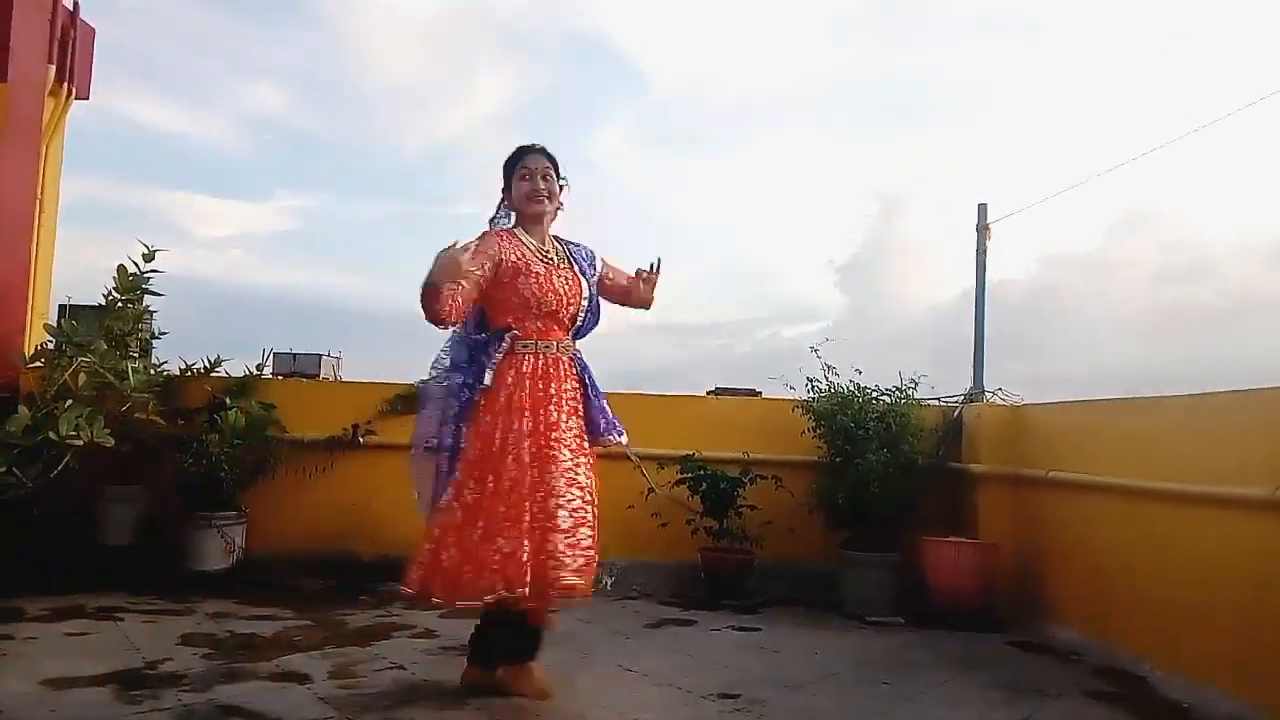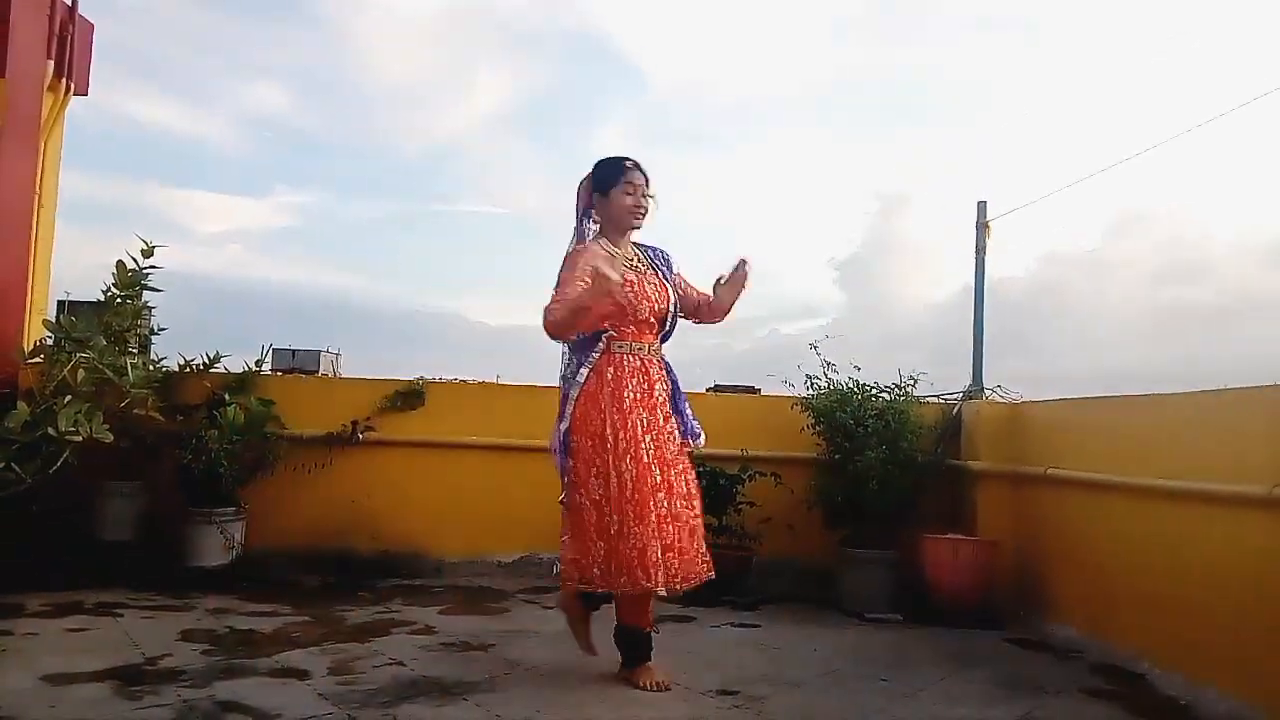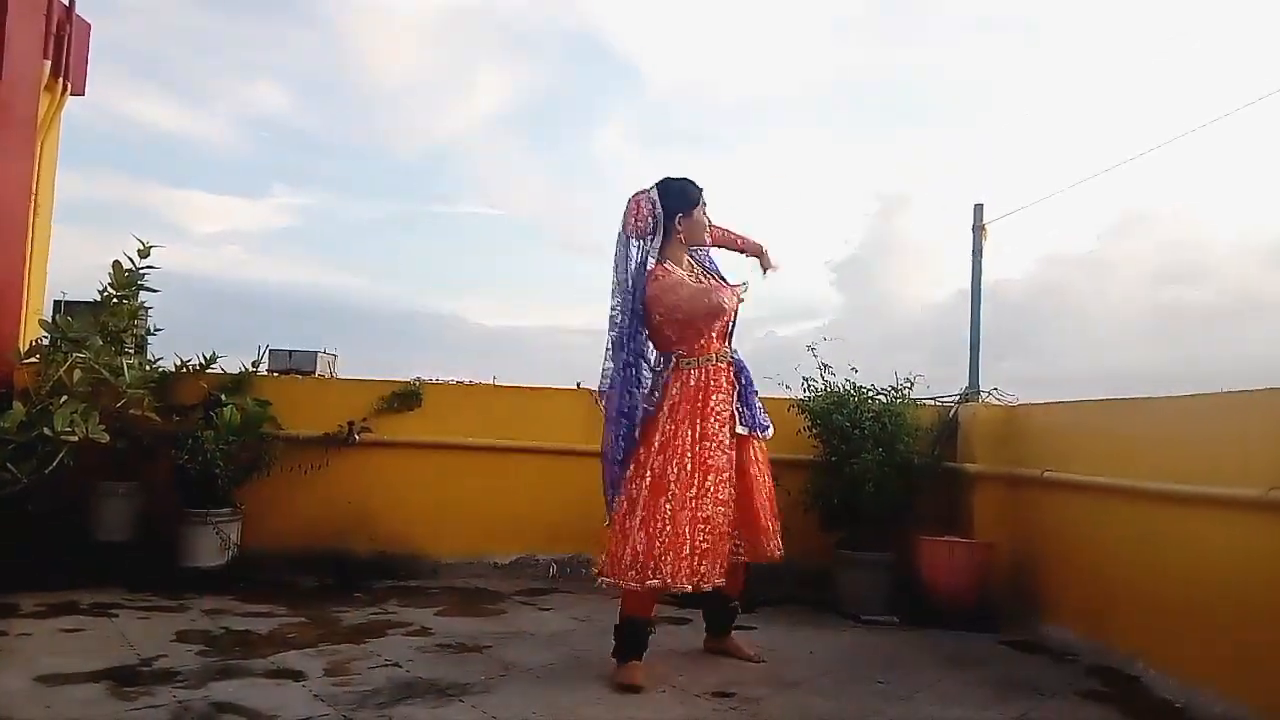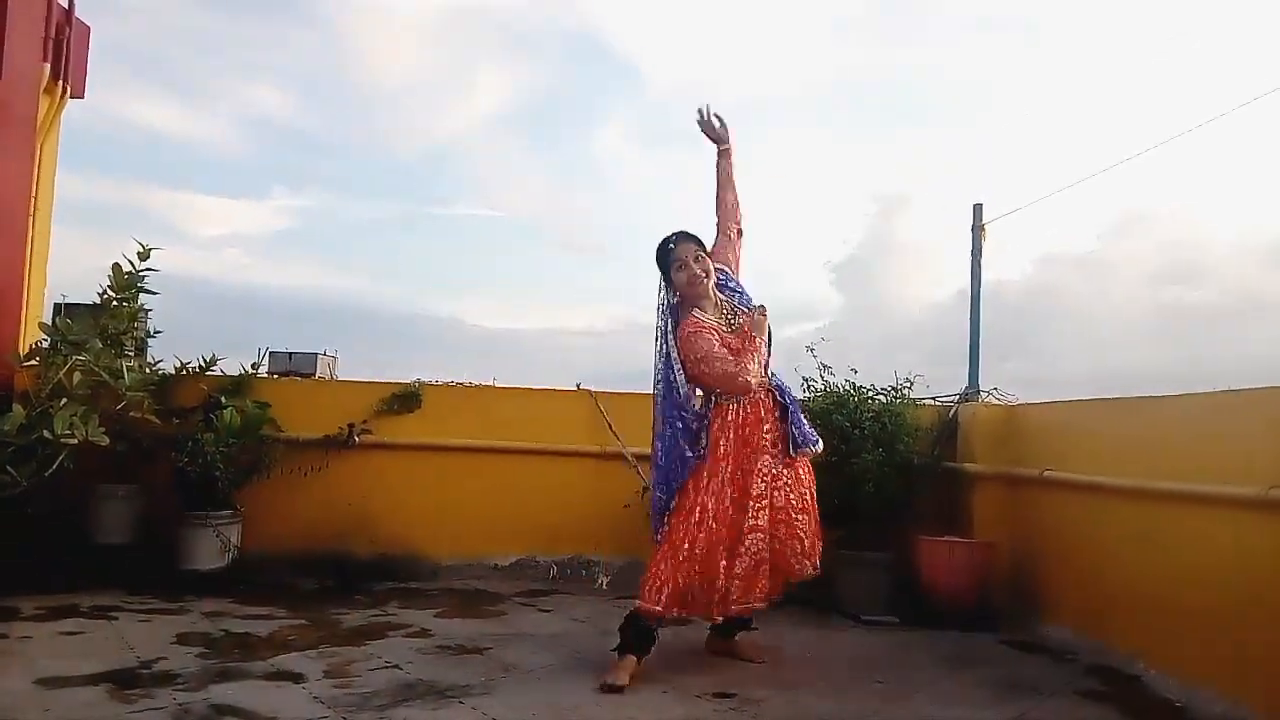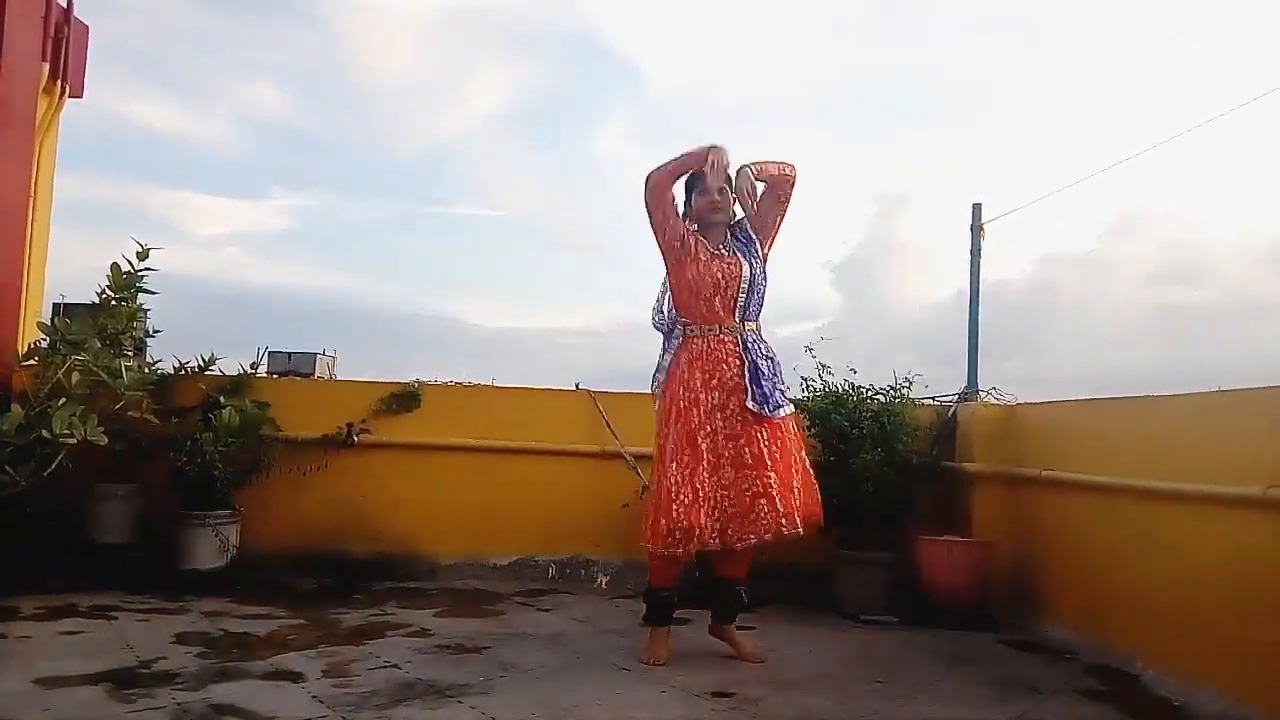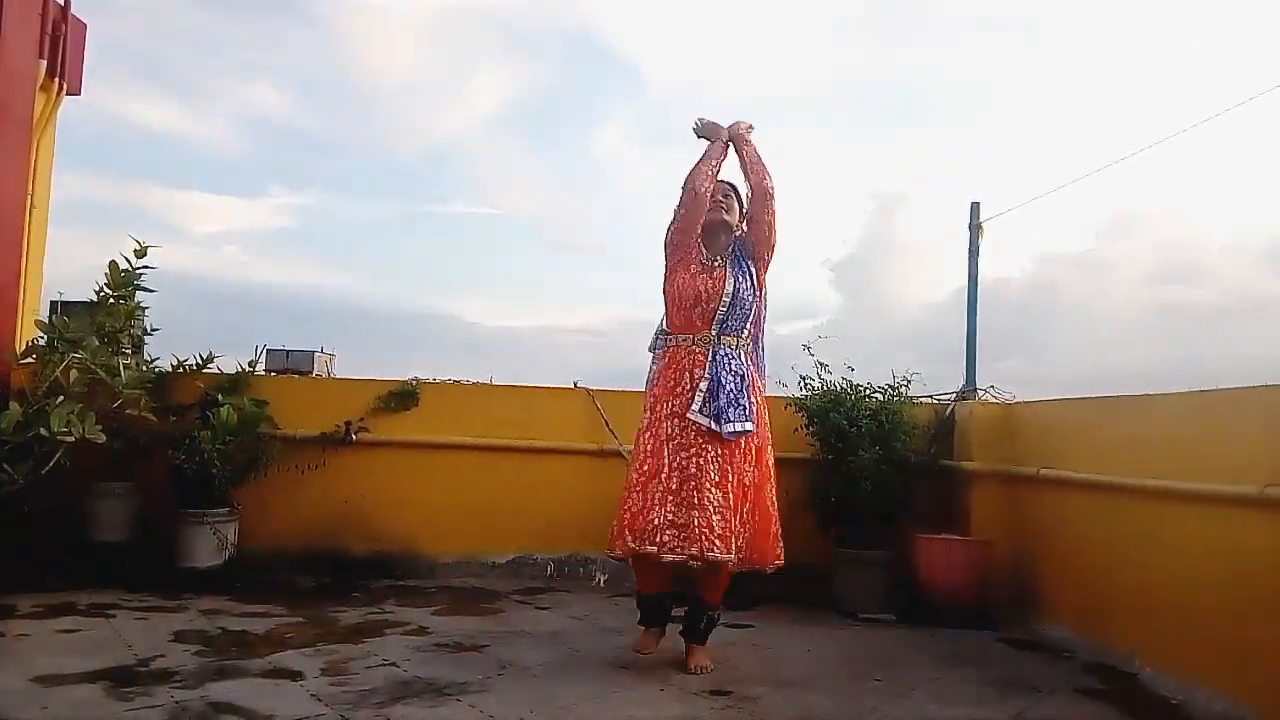
dt=0.4s
person 1, frame 1
left shoulder: (578, 258)
right shoulder: (496, 246)
left elbow: (635, 294)
right elbow: (443, 313)
left wrist: (650, 282)
right wrist: (438, 276)
left hip: (564, 397)
right hip: (515, 395)
left knee: (556, 529)
right knee: (537, 525)
left ankle: (489, 660)
right ankle: (519, 654)
person 1, frame 2
left shoulder: (654, 260)
right shoulder: (589, 256)
left elbow: (710, 307)
right elbow: (557, 325)
left wrist: (735, 280)
right wrist: (597, 286)
left hip: (655, 395)
right hip: (611, 396)
left knee: (665, 518)
right knee: (634, 522)
left ankle: (583, 596)
right ankle: (635, 656)
person 1, frame 3
left shoulder: (693, 255)
right shoulder: (663, 281)
left elbow: (713, 235)
right elbow: (719, 302)
left wrist: (753, 248)
right wrist: (736, 292)
left hip: (725, 399)
right hip: (687, 404)
left knee: (736, 520)
right knee: (663, 523)
left ankle: (720, 631)
right ankle: (629, 653)
person 1, frame 4
left shoulder: (726, 280)
right shoulder: (691, 331)
left elbow: (730, 213)
right elbow: (744, 380)
left wrist: (723, 148)
right wrist: (758, 332)
left hip: (770, 428)
right hip: (734, 432)
left knee: (767, 537)
right knee: (699, 538)
left ankle: (726, 633)
right ankle: (632, 649)
person 1, frame 5
left shoulder: (750, 238)
right shoulder: (678, 241)
left elbow: (787, 178)
right elbow: (655, 183)
left wrist: (751, 172)
right wrist: (707, 156)
left hip: (749, 375)
right hip: (696, 375)
left knee: (749, 496)
right knee: (681, 497)
left ankle: (724, 617)
right ankle: (659, 622)
person 1, frame 6
left shoulder: (753, 257)
right shoulder: (680, 252)
left elbow: (764, 192)
right elbow: (694, 185)
left wrist: (736, 135)
right wrist: (723, 139)
left hip: (733, 392)
right hip: (676, 387)
left knee: (721, 517)
right knee: (654, 509)
left ankle: (698, 634)
right ankle: (653, 619)
